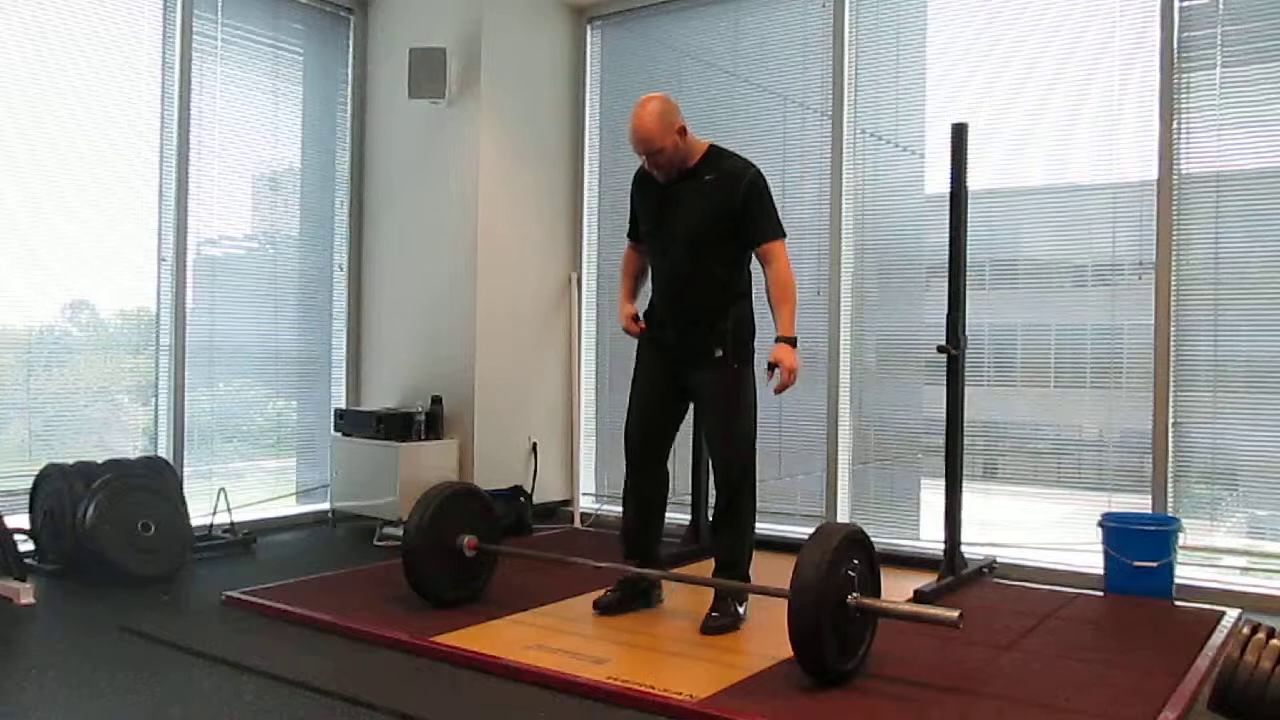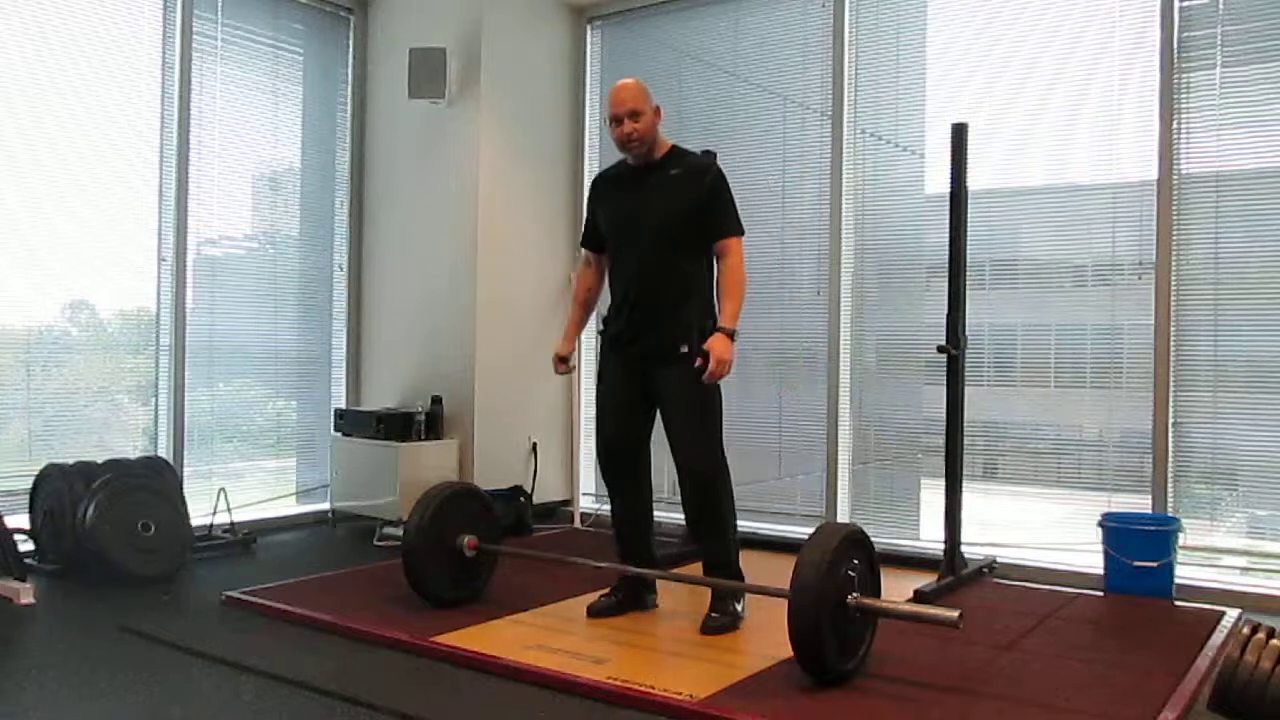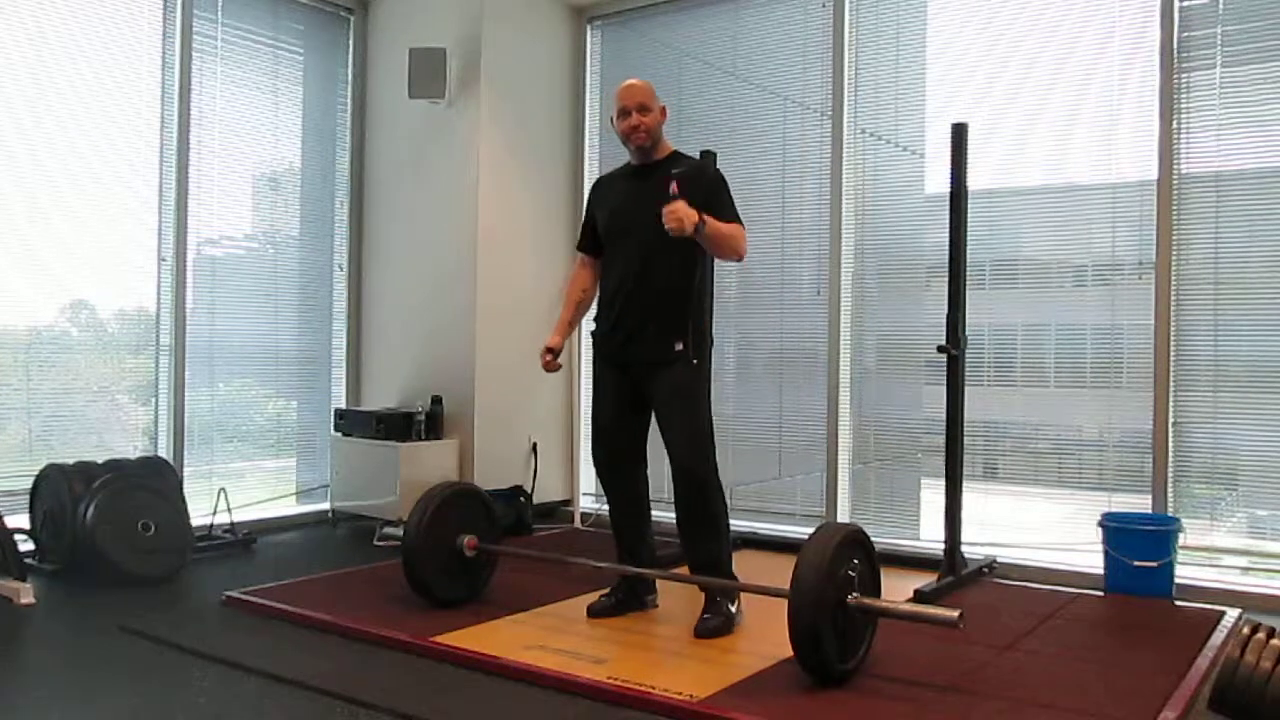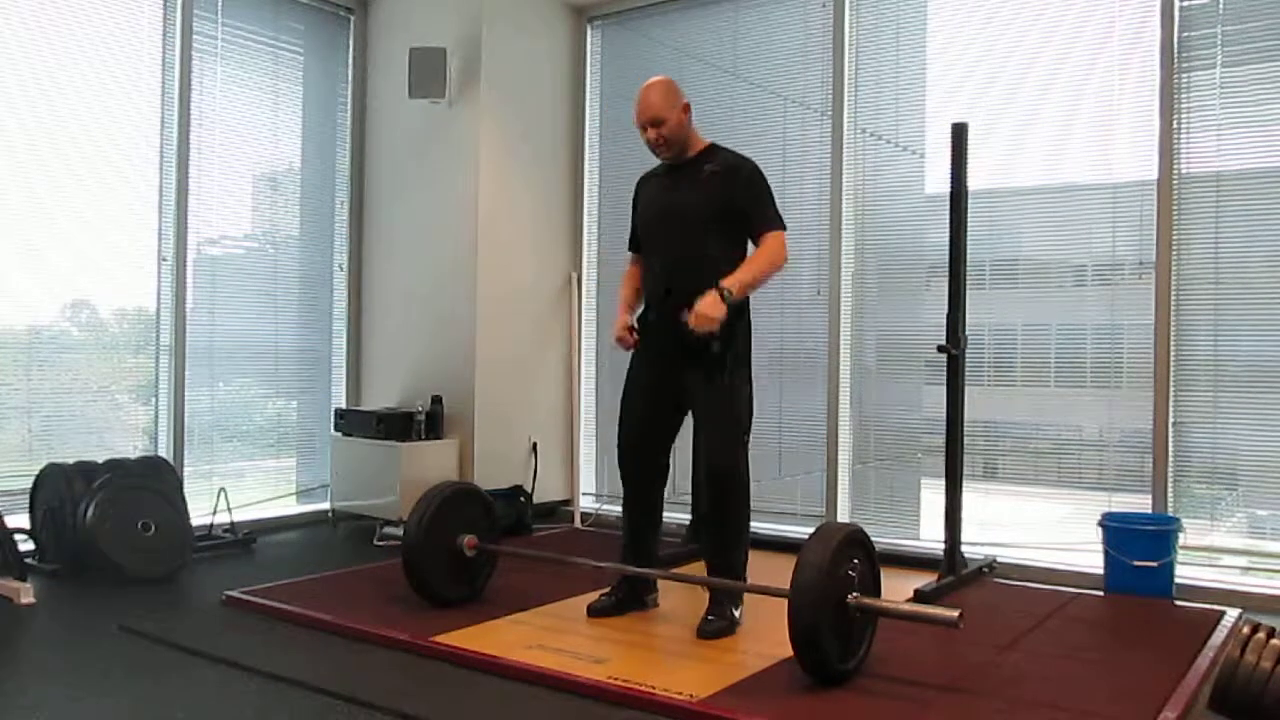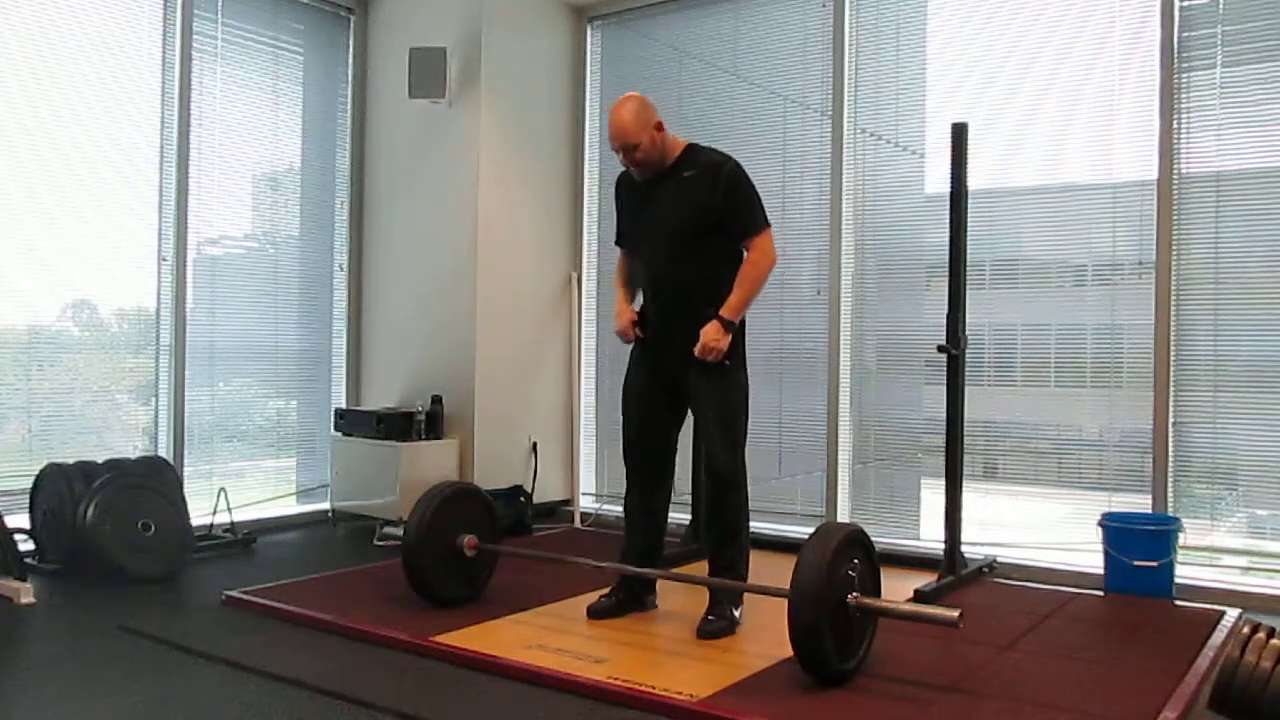
dt=0.5s
person 1, frame 1
left shoulder: (738, 178)
right shoulder: (644, 181)
left elbow: (774, 258)
left wrist: (785, 337)
right wrist: (625, 301)
left hip: (721, 346)
right hip: (659, 343)
left knee: (732, 465)
right knee: (642, 452)
left ankle: (731, 587)
right ankle: (638, 573)
person 1, frame 2
left shoulder: (699, 175)
right shoulder: (606, 185)
left elbow: (730, 256)
right elbow: (592, 264)
left wrist: (724, 331)
right wrist: (570, 333)
left hip: (683, 349)
right hip: (621, 349)
left knee: (700, 464)
right knee: (619, 462)
left ankle: (727, 587)
right ankle: (637, 580)
person 1, frame 3
left shoulder: (699, 177)
right shoulder: (605, 188)
left elbow: (736, 244)
right elbow: (587, 267)
left wrist: (696, 222)
right wrist: (560, 332)
left hip: (677, 348)
right hip: (614, 351)
left knee: (693, 465)
right knee: (616, 464)
left ankle: (720, 588)
right ankle: (636, 579)
person 1, frame 4
left shoulder: (736, 172)
right shoulder: (647, 186)
left elbow: (774, 249)
left wrist: (723, 294)
right wrist: (626, 307)
left hip: (716, 349)
right hip: (654, 347)
left knee: (722, 467)
right knee: (637, 460)
left ankle: (726, 593)
right ankle: (637, 580)
person 1, frame 5
left shoulder: (718, 173)
right shoulder: (628, 186)
left elbow: (762, 251)
left wrist: (724, 321)
right wrist: (623, 303)
left hip: (710, 346)
right hip: (652, 347)
left knee: (721, 467)
right knee: (643, 462)
left ankle: (727, 594)
right ankle: (636, 581)
